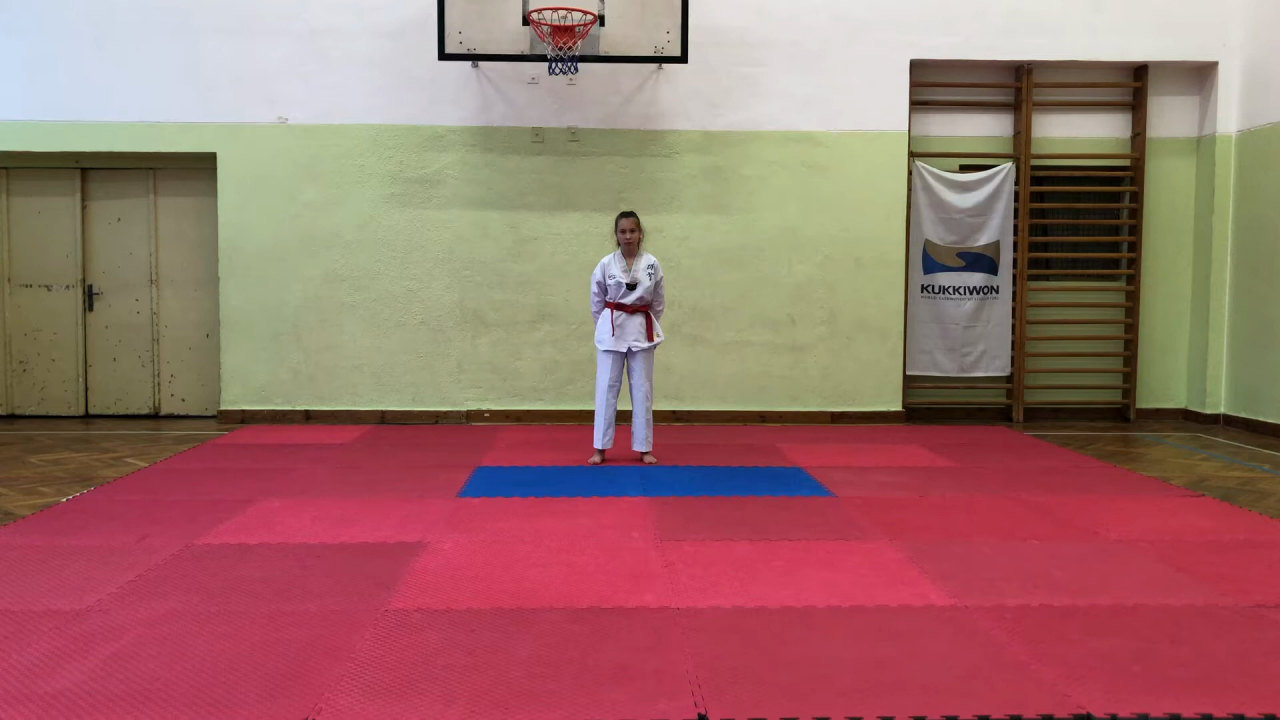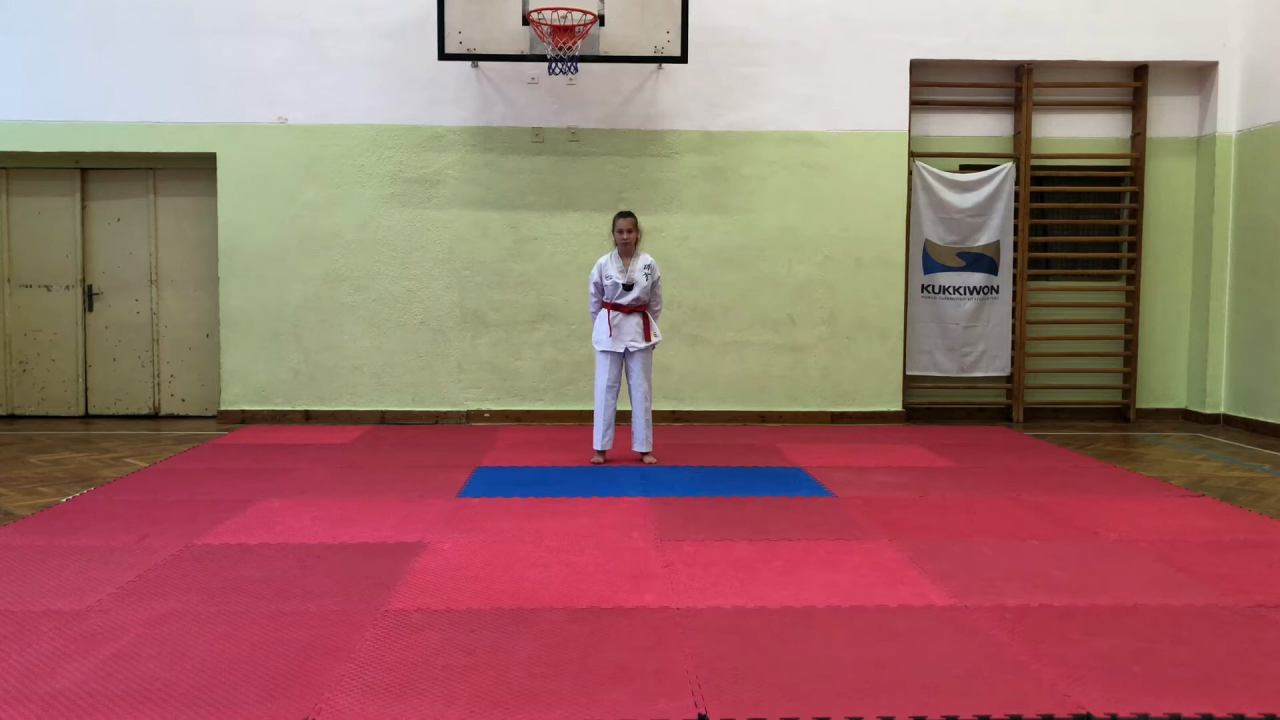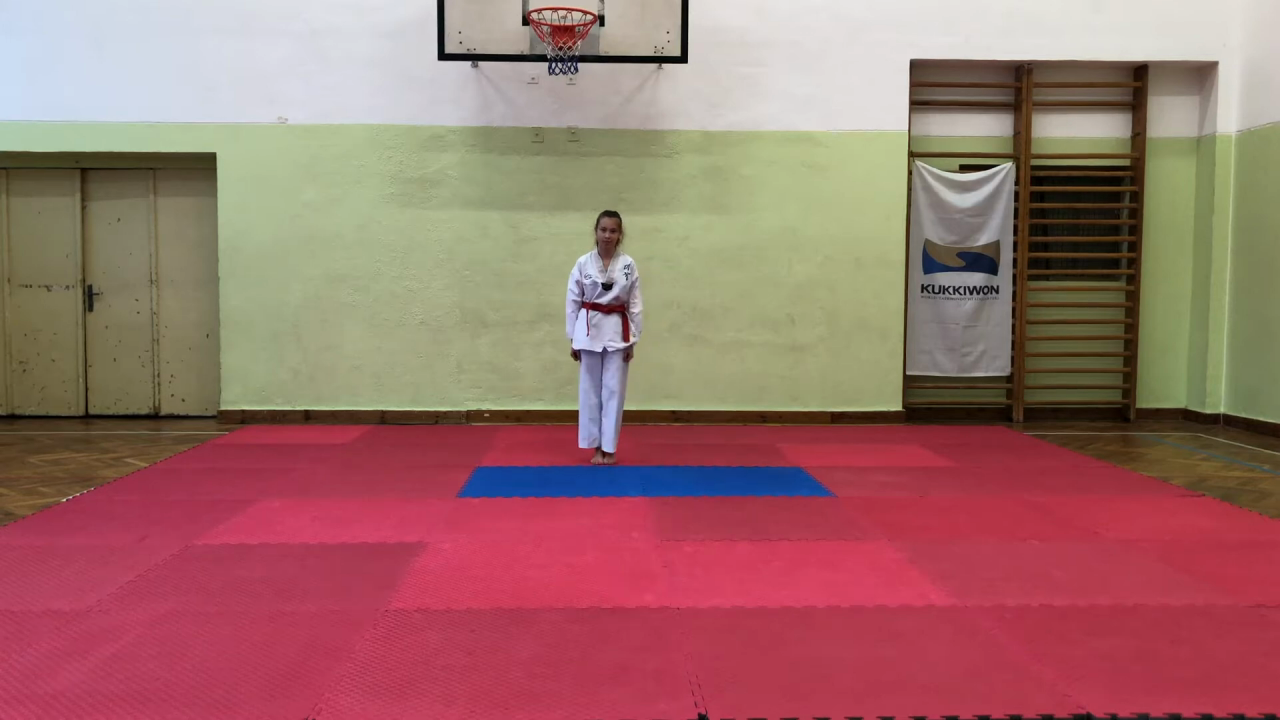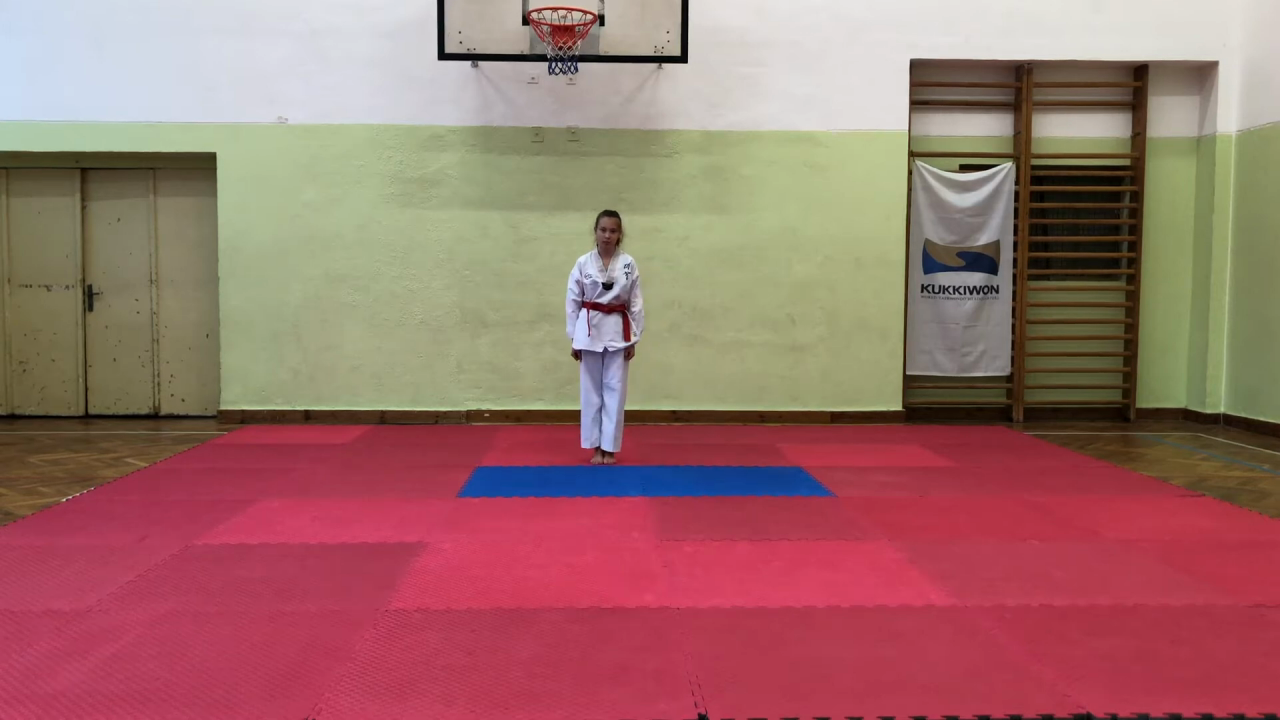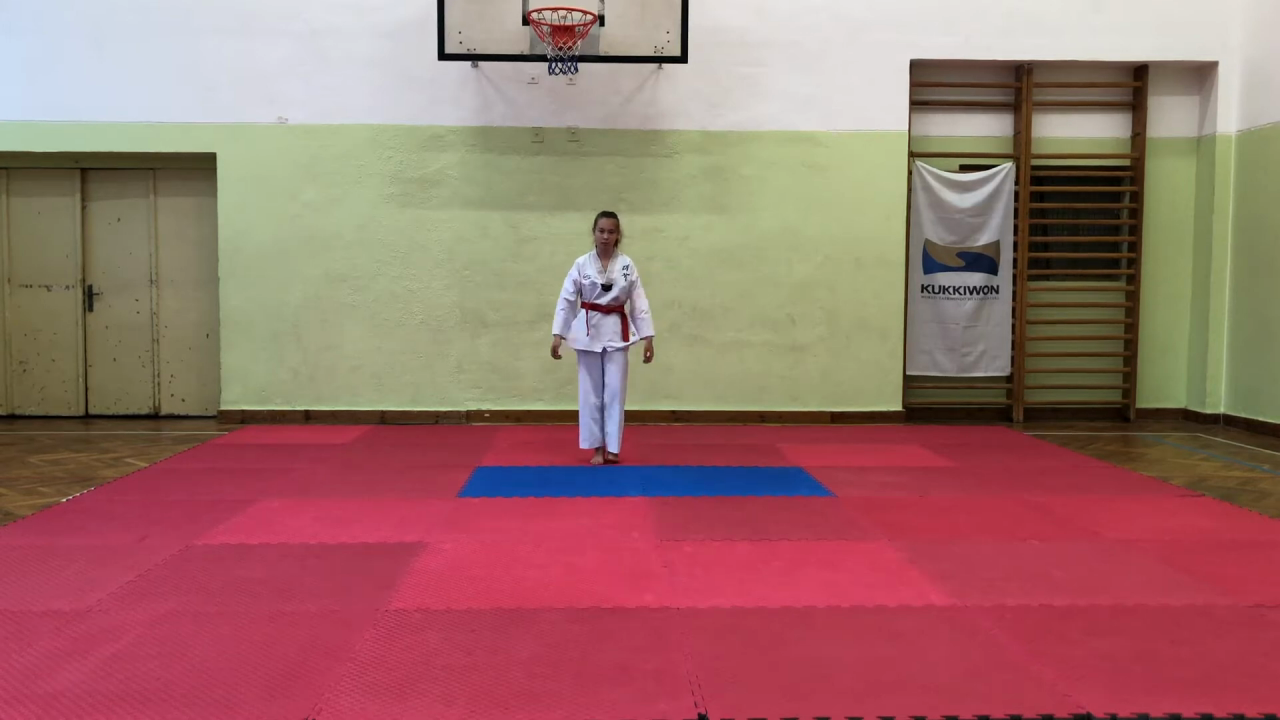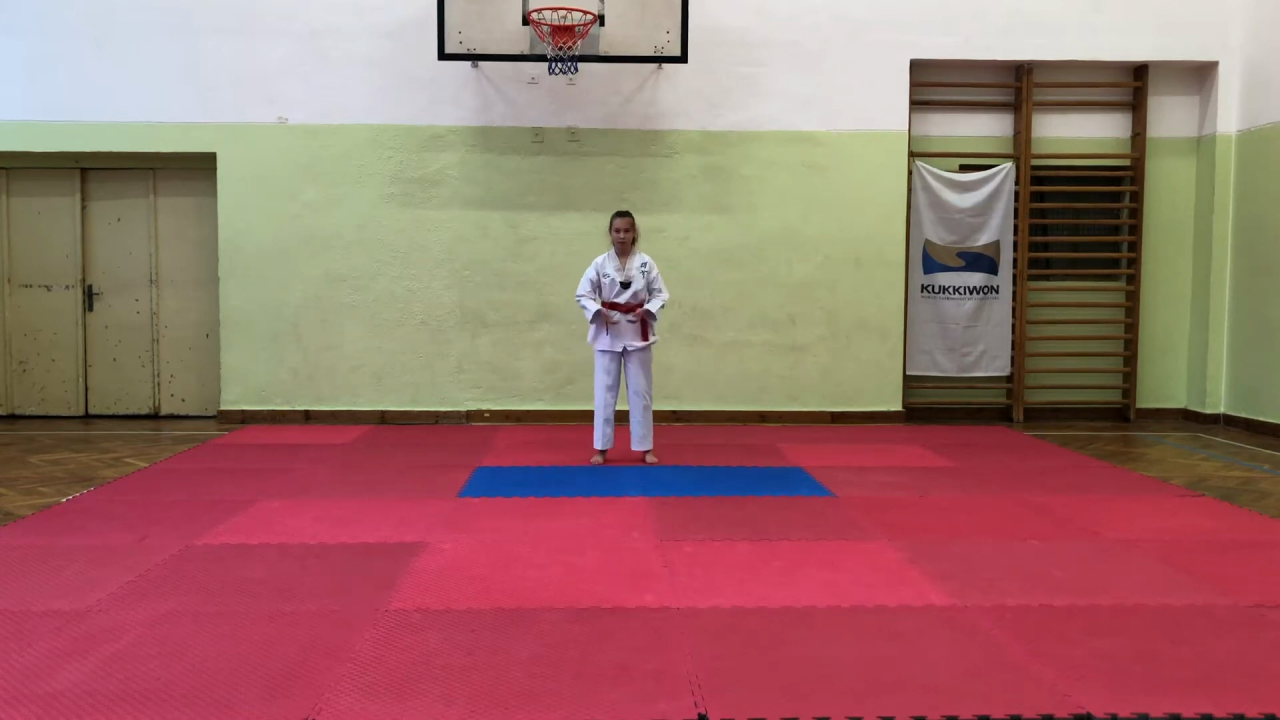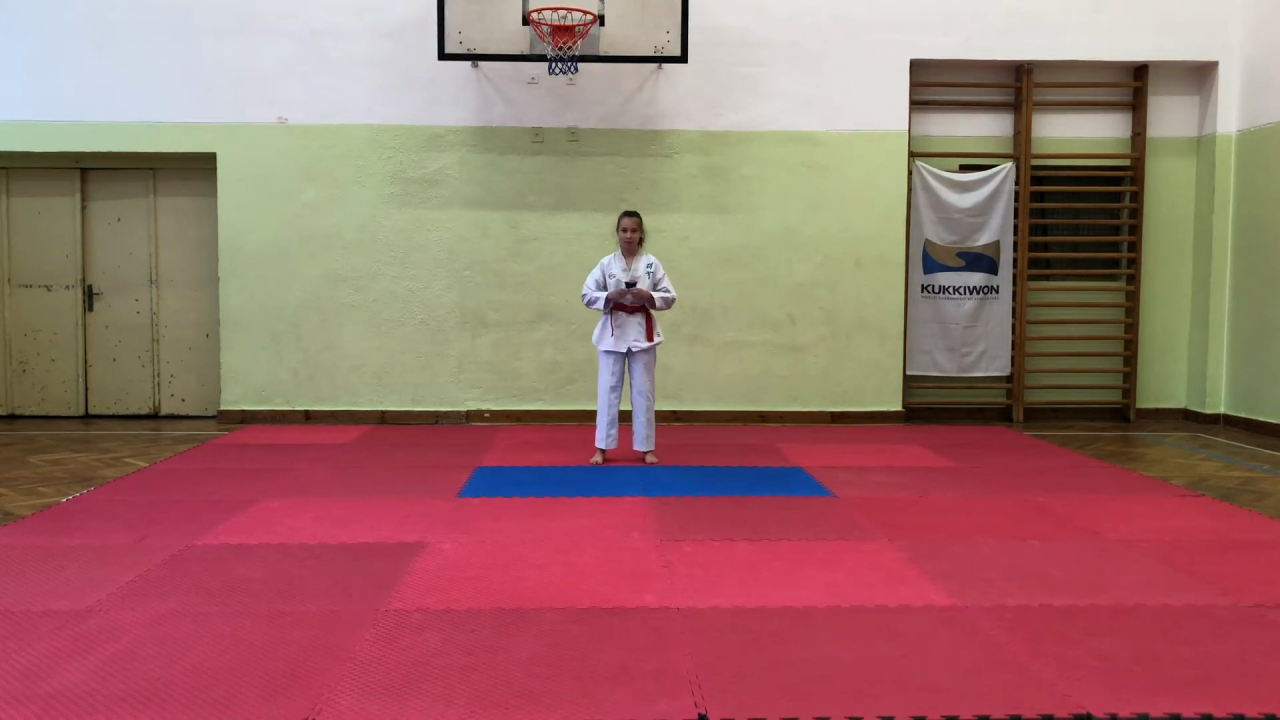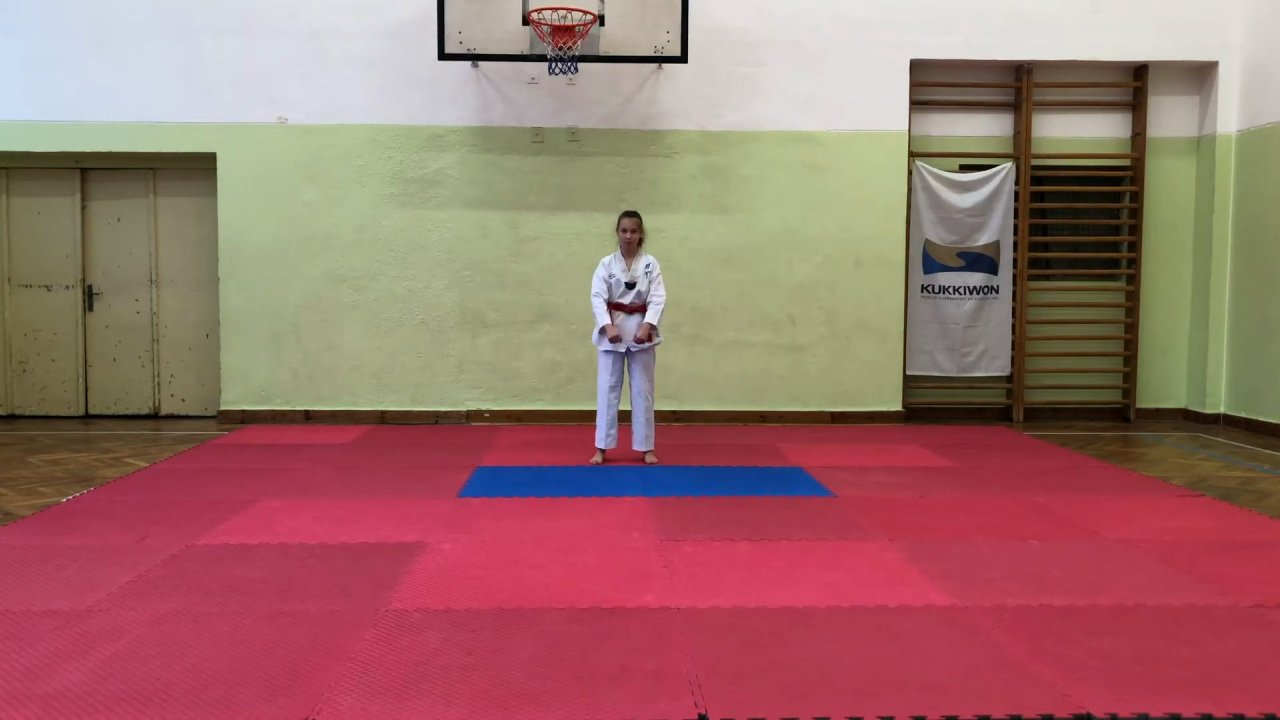
dt=0.7s
person 1, frame 1
left shoulder: (652, 264)
right shoulder: (606, 264)
left elbow: (658, 302)
right elbow: (597, 302)
left wrist: (649, 329)
right wrist: (607, 328)
left hip: (641, 330)
right hip: (612, 329)
left knee: (642, 388)
right knee: (607, 387)
left ankle: (644, 447)
right ankle: (600, 447)
person 1, frame 2
left shoulder: (648, 264)
right shoulder: (603, 264)
left elbow: (655, 302)
right elbow: (595, 302)
left wrist: (646, 329)
right wrist: (606, 327)
left hip: (638, 330)
right hip: (609, 330)
left knee: (641, 389)
right knee: (606, 388)
left ankle: (645, 448)
right ankle: (601, 448)
person 1, frame 3
left shoulder: (628, 265)
right shoulder: (583, 263)
left elbow: (635, 305)
right elbow: (573, 303)
left wrist: (632, 341)
right wrist: (573, 339)
left hip: (617, 331)
right hip: (589, 330)
left knee: (614, 390)
right knee: (591, 390)
left ankle: (609, 448)
right ankle: (597, 447)
person 1, frame 4
left shoulder: (628, 264)
right shoulder: (583, 263)
left elbow: (635, 303)
right elbow: (573, 302)
left wrist: (633, 339)
right wrist: (574, 338)
left hip: (617, 330)
right hip: (590, 330)
left knee: (615, 389)
right knee: (591, 389)
left ankle: (609, 448)
right ankle: (596, 446)
person 1, frame 5
left shoulder: (627, 265)
right shoulder: (581, 264)
left elbow: (639, 302)
right elbow: (566, 299)
left wrist: (647, 336)
right wrist: (558, 333)
left hip: (617, 332)
right hip: (588, 332)
left knee: (615, 391)
right knee: (591, 391)
left ankle: (613, 448)
right ankle: (597, 447)
person 1, frame 6
left shoulder: (646, 263)
right shoulder: (600, 263)
left elbow: (661, 294)
right elbow: (583, 295)
left wrist: (646, 312)
right wrist: (600, 313)
left hip: (638, 332)
right hip: (607, 332)
left knee: (640, 390)
right knee: (605, 390)
left ankle: (646, 447)
right ankle: (602, 447)
person 1, frame 7
left shoulder: (652, 263)
right shoulder: (606, 264)
left elbow: (669, 297)
right elbow: (587, 295)
left wrist: (648, 296)
right wrist: (610, 297)
left hip: (642, 331)
right hip: (612, 331)
left knee: (643, 390)
right knee: (609, 389)
left ankle: (647, 447)
right ankle: (602, 447)
person 1, frame 8
left shoulder: (650, 263)
right shoulder: (606, 264)
left elbow: (657, 299)
right elbow: (597, 298)
left wrist: (646, 327)
right wrist: (608, 326)
left hip: (642, 330)
right hip: (612, 331)
left knee: (643, 390)
right knee: (608, 389)
left ankle: (646, 447)
right ankle: (602, 447)
